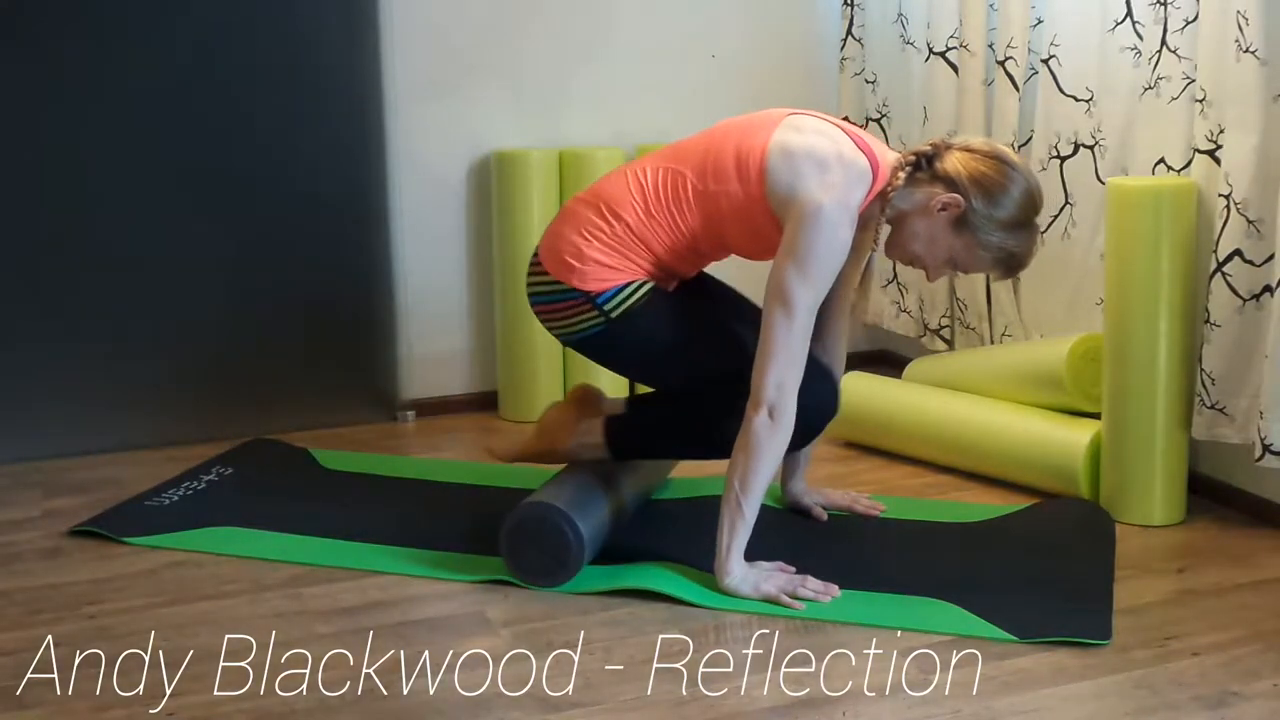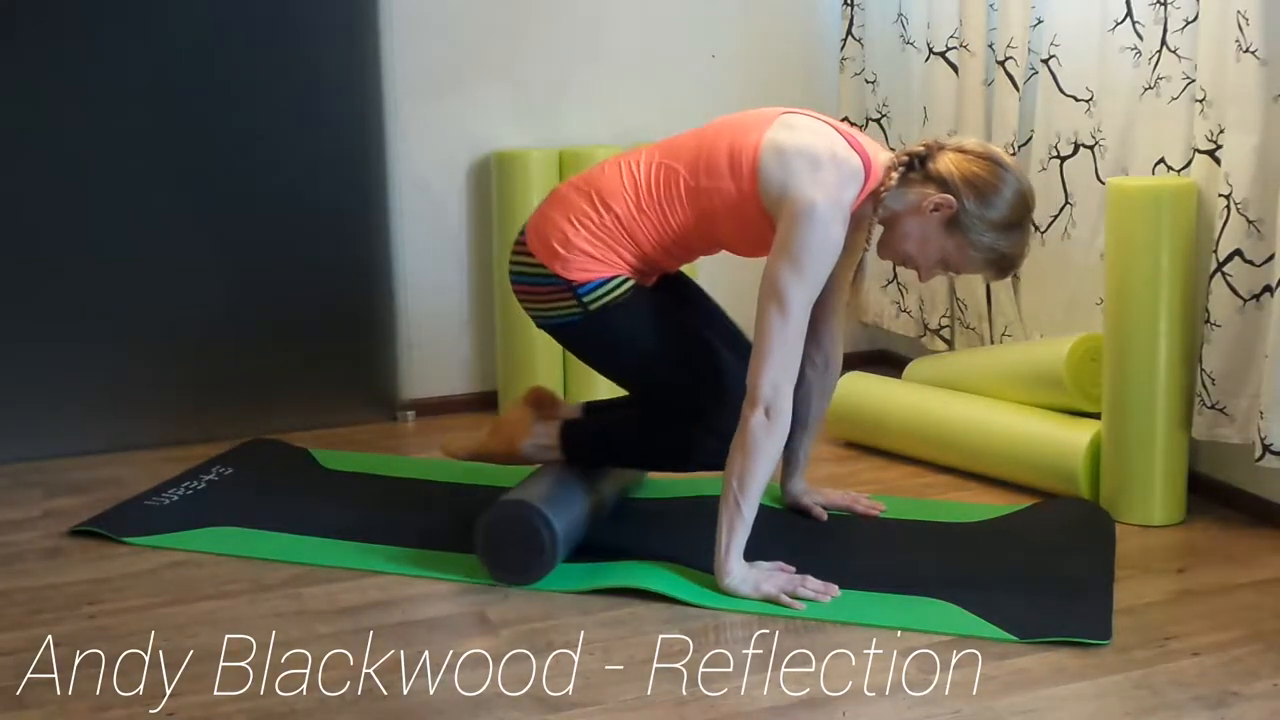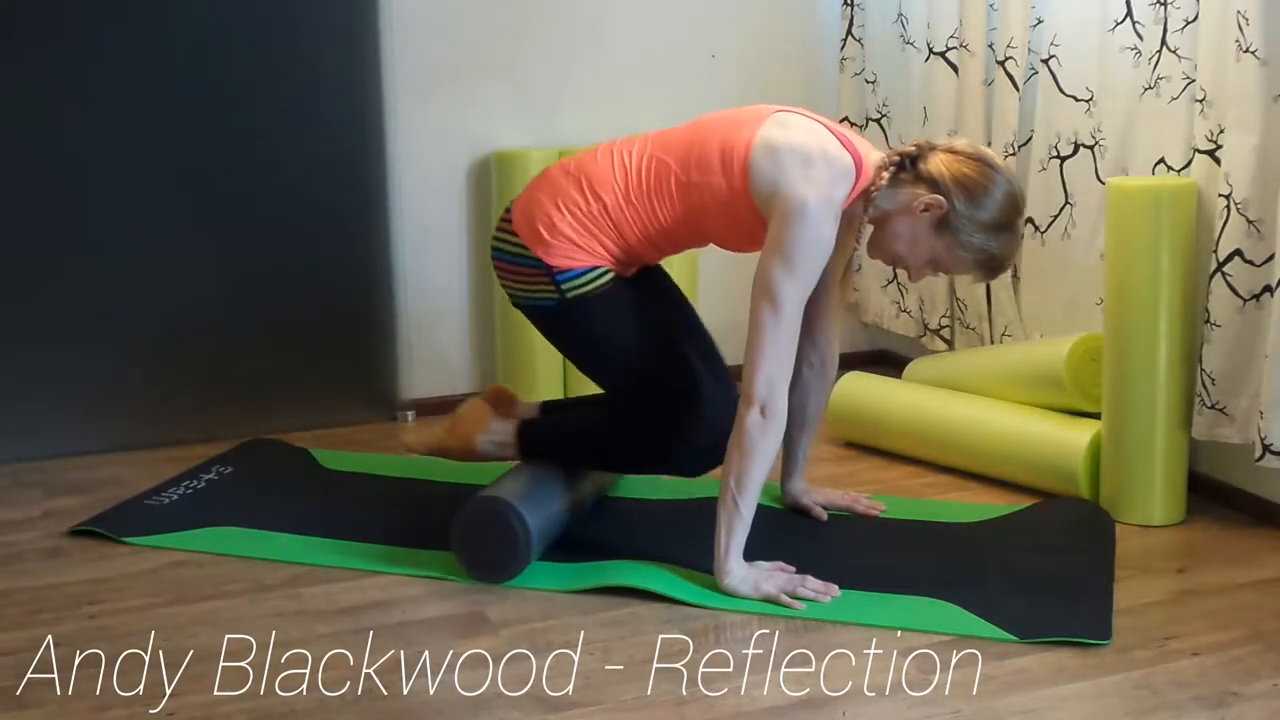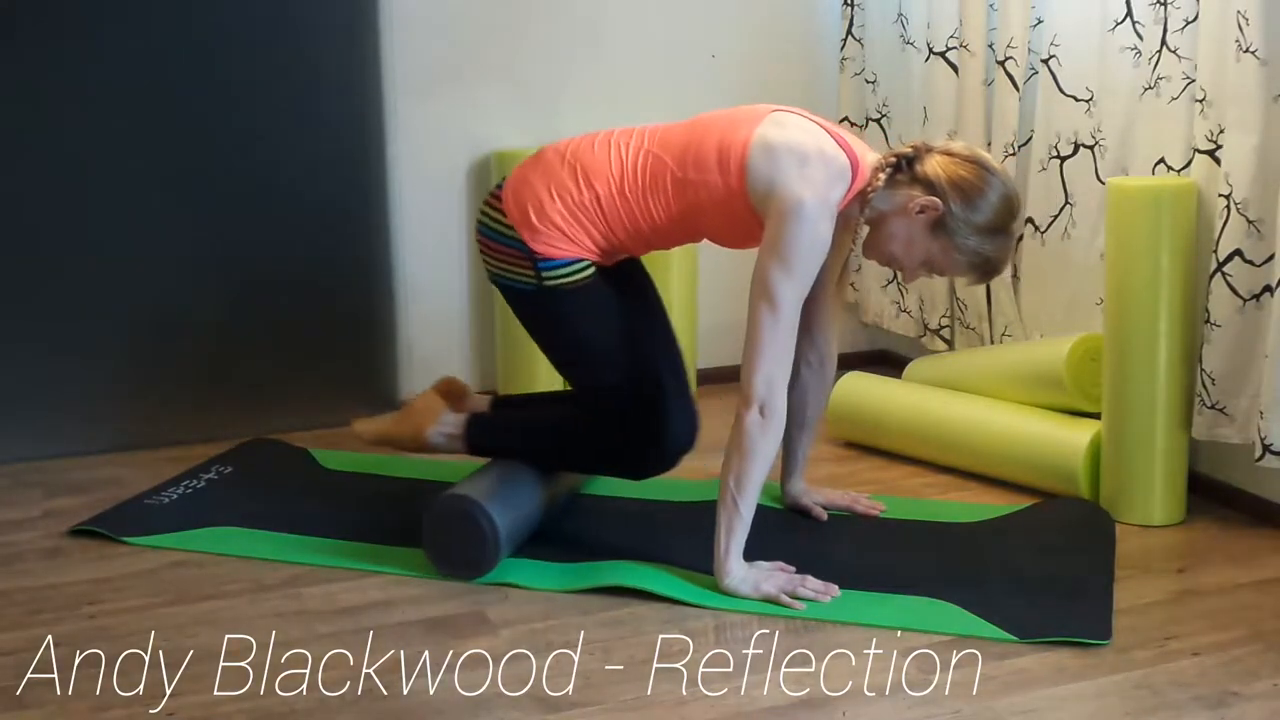
dt=0.2s
person 1, frame 1
left shoulder: (873, 183)
right shoulder: (833, 199)
left elbow: (825, 345)
right elbow: (773, 398)
left wrist: (794, 480)
right wrist: (731, 566)
left hip: (639, 260)
right hip: (588, 276)
left knee: (807, 383)
right knee: (804, 398)
left ankle: (604, 417)
right ankle: (587, 434)
person 1, frame 2
left shoulder: (865, 183)
right shoulder: (825, 198)
left elbow: (821, 350)
right elbow: (769, 397)
left wrist: (794, 481)
right wrist: (732, 565)
left hip: (619, 250)
right hip: (572, 261)
left knee: (727, 397)
right knee: (732, 415)
left ankle: (559, 419)
right ankle: (541, 438)
person 1, frame 3
left shoulder: (857, 185)
right shoulder: (816, 197)
left elbow: (817, 349)
right elbow: (764, 396)
left wrist: (795, 481)
right wrist: (730, 565)
left hip: (601, 235)
right hip: (555, 242)
left knee: (697, 410)
right knee: (700, 430)
left ankle: (520, 416)
right ankle: (498, 435)
person 1, frame 4
left shoulder: (852, 185)
right shoulder: (813, 197)
left elbow: (815, 350)
right elbow: (761, 396)
left wrist: (794, 482)
right wrist: (731, 565)
left hip: (582, 218)
right hip: (539, 227)
left knee: (660, 422)
right knee: (649, 440)
left ankle: (473, 408)
right ankle: (446, 429)
